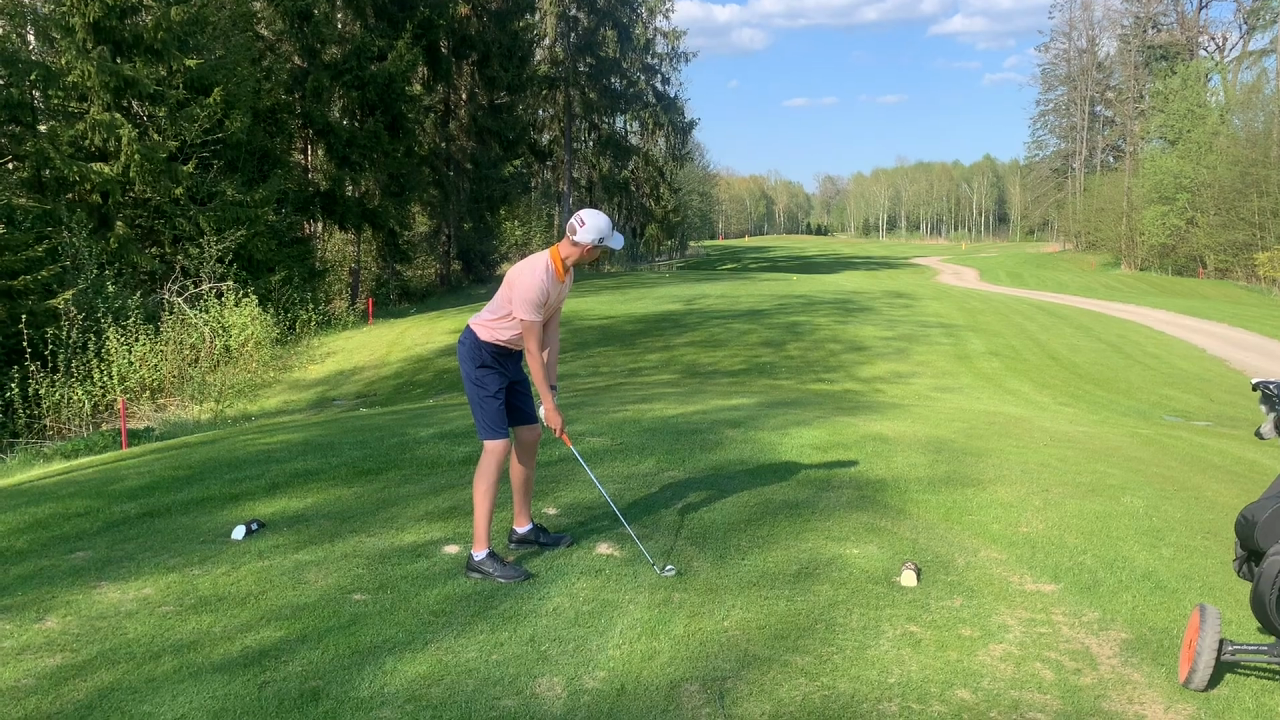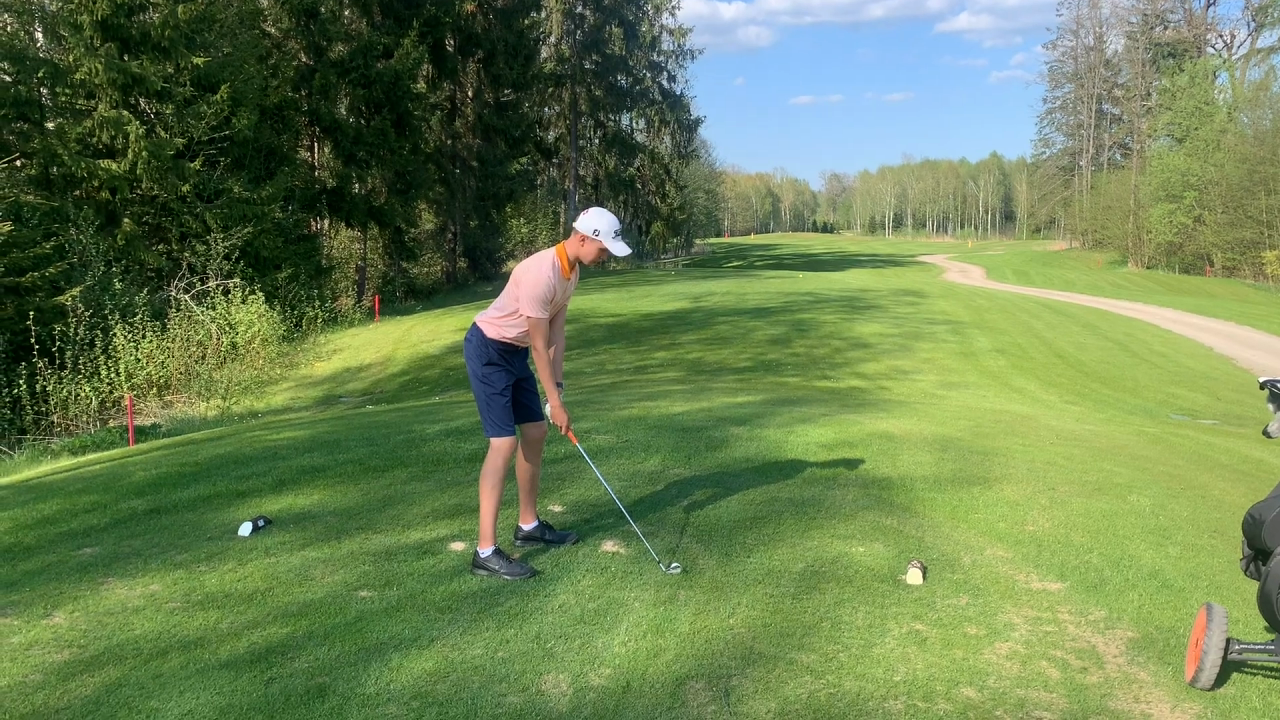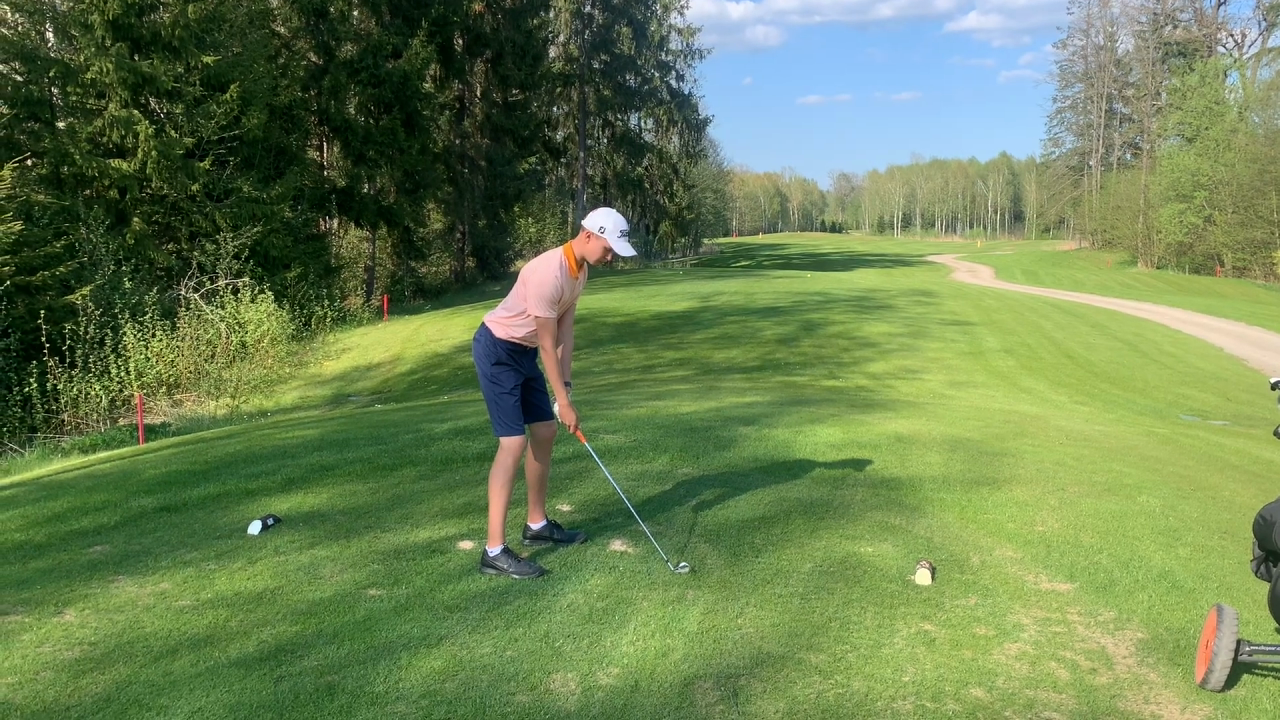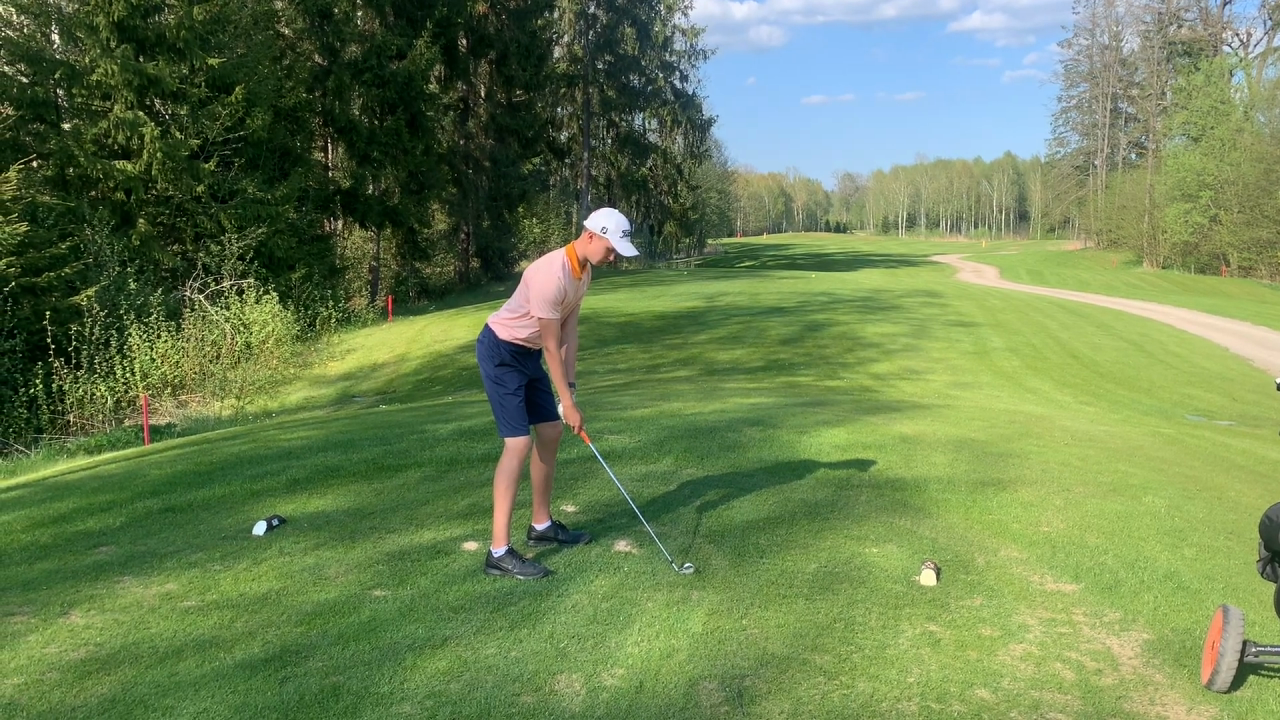
dt=0.5s
person 1, frame 1
left shoulder: (565, 273)
right shoulder: (534, 276)
left elbow: (551, 334)
right elbow: (533, 348)
left wrist: (552, 390)
right wrist: (550, 405)
left hip: (507, 353)
right hip: (482, 352)
left knee: (529, 434)
right knee: (498, 445)
left ankle: (523, 528)
right ankle: (480, 554)
person 1, frame 2
left shoulder: (571, 270)
right shoulder: (540, 273)
left elbow: (556, 331)
right elbow: (539, 345)
left wrist: (558, 388)
right wrist: (555, 402)
left hip: (513, 351)
right hip: (488, 350)
left knee: (535, 432)
right knee: (504, 443)
left ankle: (528, 525)
right ankle: (486, 552)
person 1, frame 3
left shoulder: (580, 270)
right shoulder: (548, 273)
left elbow: (565, 331)
right elbow: (548, 344)
left wrist: (566, 387)
right wrist: (564, 402)
left hip: (523, 350)
right hip: (497, 349)
left knee: (544, 431)
right knee: (514, 442)
left ankle: (537, 524)
right ankle: (495, 551)
person 1, frame 4
left shoulder: (584, 271)
right shoulder: (551, 275)
left elbow: (569, 331)
right elbow: (552, 346)
left wrist: (571, 388)
right wrist: (568, 402)
left hip: (527, 352)
right hip: (501, 350)
left knee: (550, 431)
right knee: (519, 443)
left ankle: (541, 525)
right ankle: (499, 551)
